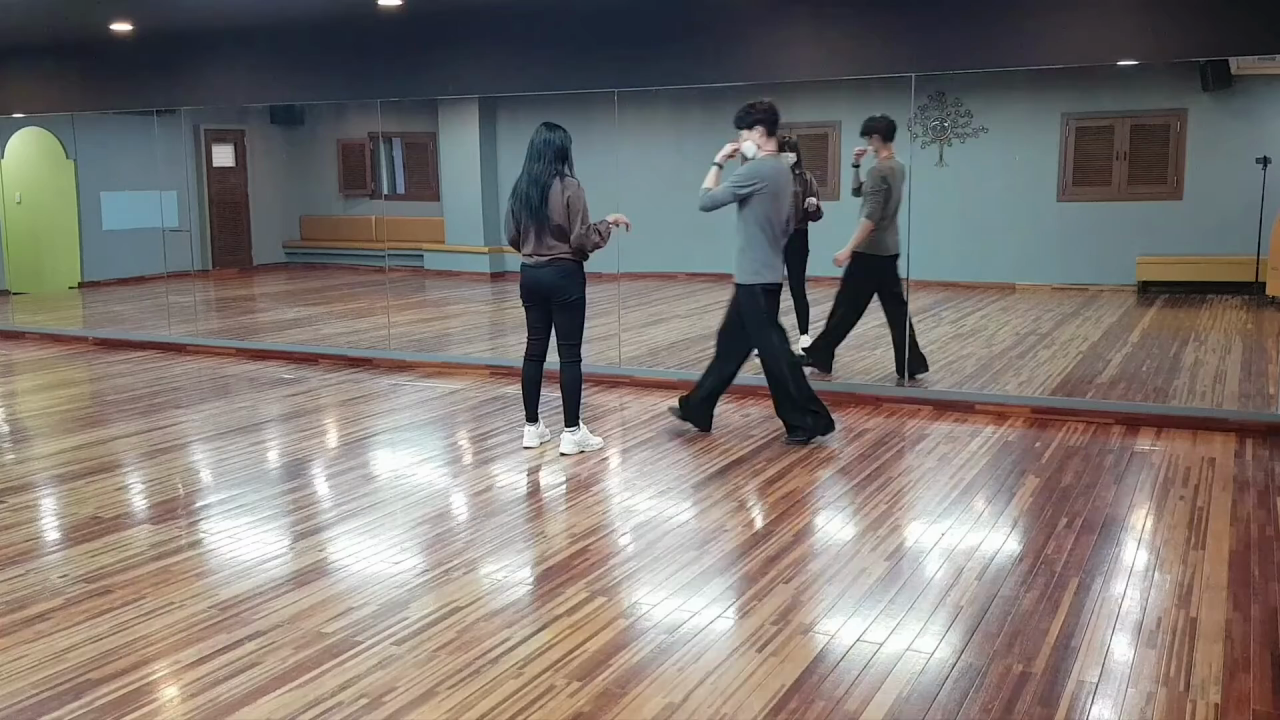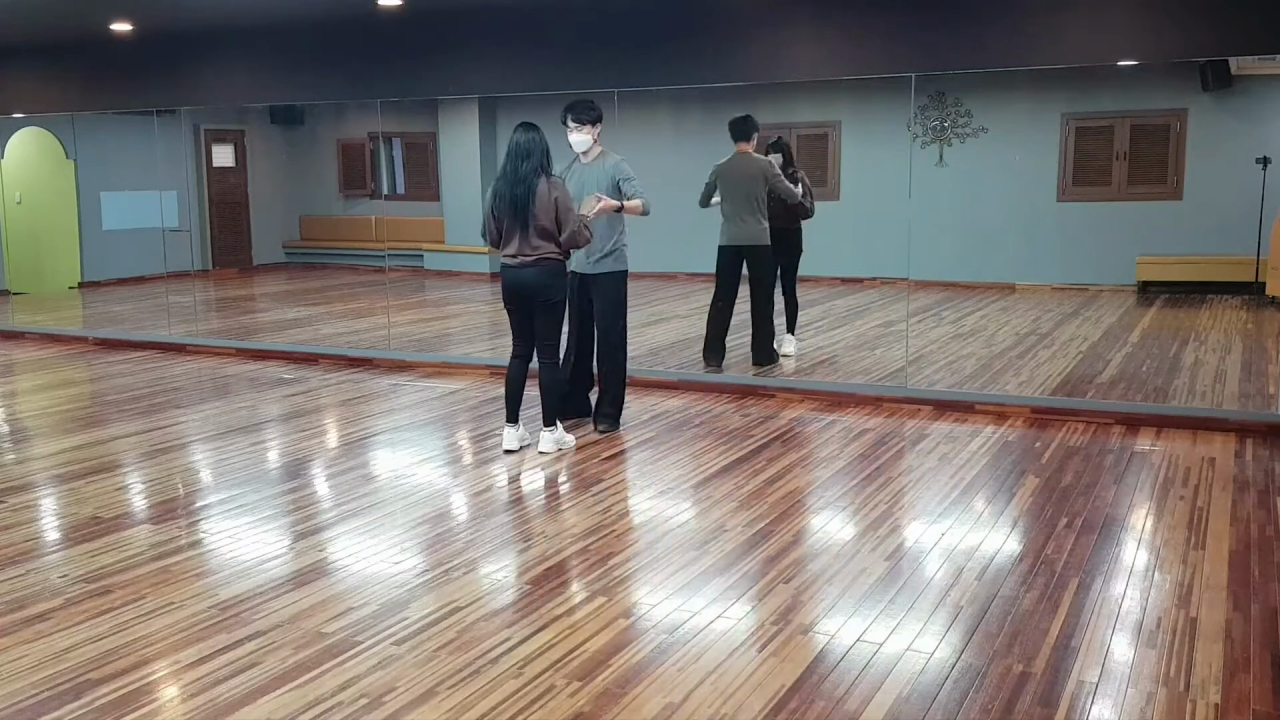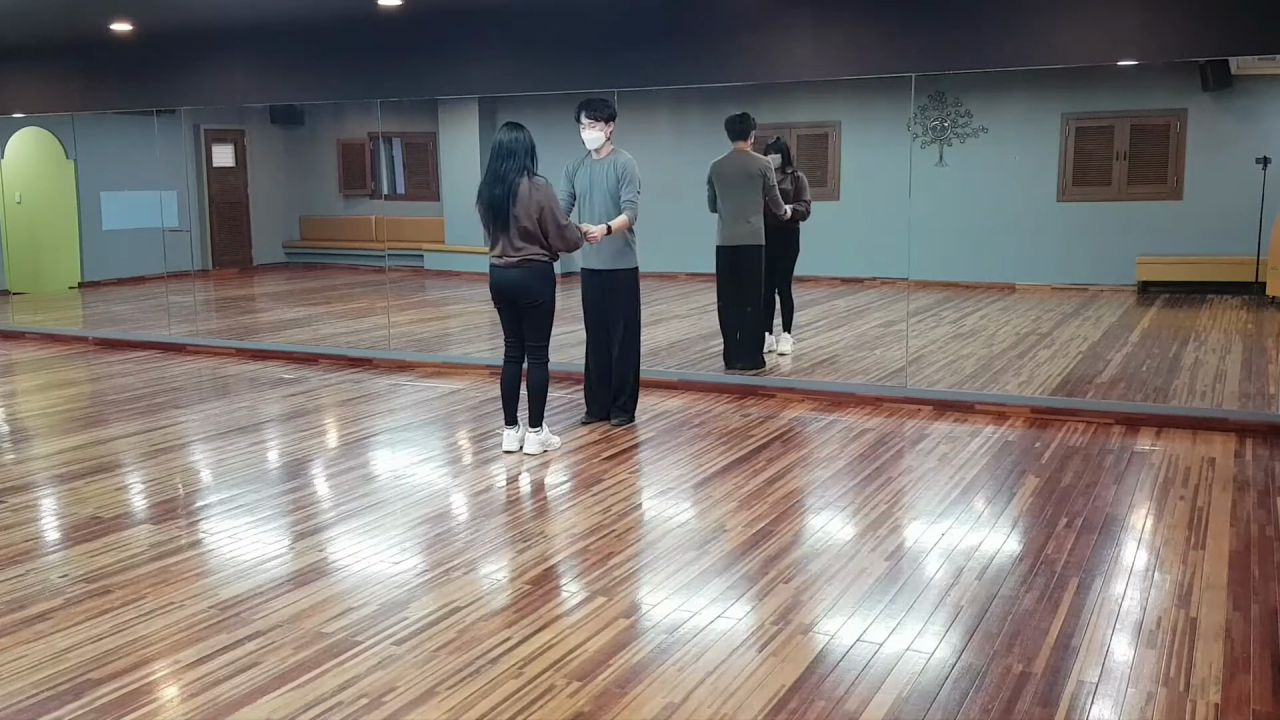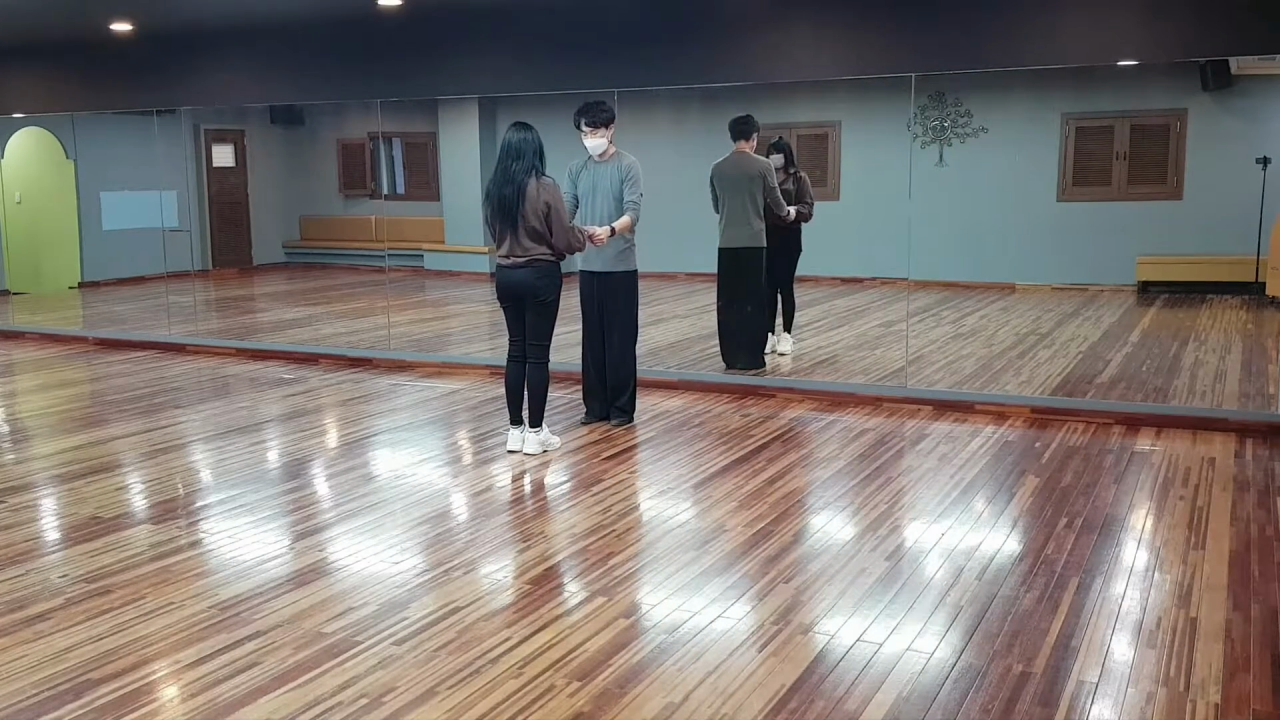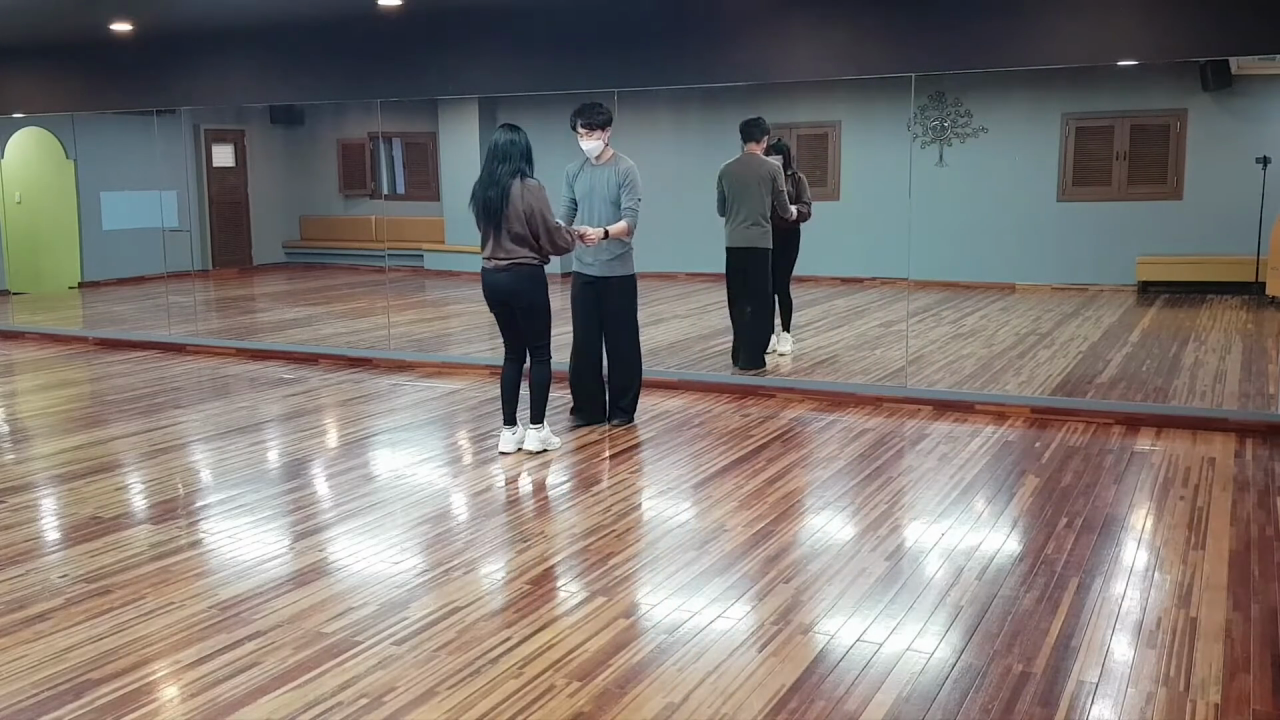
dt=1s
person 1, frame 1
left shoulder: (520, 188)
right shoulder: (568, 187)
left elbow: (513, 238)
right elbow: (582, 239)
right wrist: (608, 223)
left hip: (531, 274)
right hip: (563, 275)
left knee: (535, 349)
right knee: (569, 353)
left ankle: (532, 427)
right ankle: (572, 433)
person 1, frame 2
left shoulder: (500, 189)
right shoulder: (553, 186)
left elbow: (492, 236)
right elbow: (573, 238)
right wrist: (584, 216)
left hip: (512, 274)
right hip: (546, 275)
left knee: (520, 350)
right knee: (548, 354)
left ankle: (511, 429)
right ankle: (550, 432)
person 1, frame 3
left shoulder: (487, 189)
right shoulder: (537, 187)
right elbow: (562, 237)
right wrist: (580, 234)
left hip: (500, 275)
right hip: (533, 275)
left knee: (513, 352)
right knee: (537, 355)
left ankle: (511, 430)
right ankle: (535, 433)
person 1, frame 4
left shoulder: (494, 188)
right shoulder: (544, 187)
right elbow: (564, 239)
right wrist: (583, 236)
left hip: (506, 274)
right hip: (540, 275)
left knee: (516, 351)
right knee: (537, 354)
left ankle: (515, 429)
right ankle: (535, 433)
person 1, frame 5
left shoulder: (482, 189)
right shoulder: (529, 188)
right elbow: (552, 239)
right wrist: (572, 234)
left hip: (492, 277)
right hip: (524, 277)
left knee: (513, 353)
right knee: (539, 354)
left ankle: (509, 431)
right ankle: (536, 430)
person 2, frame 1
left shoulder: (756, 170)
right shoulder: (783, 171)
left elbow: (707, 201)
left wrist: (718, 162)
left hip: (756, 277)
right hip: (765, 273)
left knee: (771, 347)
right knee: (730, 342)
left ankle: (809, 420)
right ankle: (696, 409)
person 2, frame 2
left shoulder: (615, 165)
right shoulder: (568, 170)
left elbow: (643, 205)
left wrist: (615, 204)
left hip: (610, 267)
right hip: (578, 267)
left knee: (610, 339)
right knee: (578, 337)
left ankle: (609, 412)
right ankle: (575, 403)
person 2, frame 3
left shoulder: (624, 163)
right shoulder: (575, 167)
left elbow: (630, 212)
right elbow: (562, 207)
left wrist: (605, 229)
left hip: (621, 264)
right hip: (590, 264)
left knee: (623, 335)
right knee: (595, 335)
left ankle: (623, 407)
right ankle: (597, 404)
person 2, frame 4
left shoulder: (627, 165)
right shoulder: (576, 169)
left elbow: (633, 213)
right elbow: (566, 210)
left wrist: (609, 230)
left hip: (620, 266)
right hip: (588, 266)
left knee: (620, 338)
right knee: (592, 337)
left ankle: (621, 407)
right ankle: (596, 404)
person 2, frame 5
left shoulder: (625, 169)
right shoulder: (574, 172)
left elbow: (630, 221)
right elbow: (565, 215)
left wrist: (602, 233)
left hip: (617, 270)
right hip: (583, 269)
left knee: (621, 341)
right knee: (585, 341)
left ankle: (623, 407)
right ankle: (589, 407)
person 3, frame 1
left shoulder: (878, 171)
right shoulder: (898, 168)
left elbow: (871, 217)
left wrist: (849, 249)
right wrist: (859, 165)
left hip: (871, 249)
right hip: (889, 249)
left knee: (847, 304)
right knee: (895, 306)
left ankle: (820, 357)
right ankle: (911, 364)
person 3, frame 2
left shoulder: (720, 169)
right shoulder: (764, 165)
left elbow: (703, 201)
right elbow: (792, 197)
right wrist: (797, 191)
left hip: (729, 242)
right hip: (758, 241)
left knee: (722, 299)
right knee: (762, 299)
left ankle: (713, 355)
right ankle: (763, 354)
person 3, frame 3
left shoulder: (716, 167)
right shoulder: (762, 164)
right elbow: (774, 201)
right wrist: (784, 212)
left hip: (725, 242)
right hip: (752, 241)
left knee: (728, 299)
right knee: (751, 300)
left ankle: (732, 356)
right ankle: (749, 357)
person 3, frame 4
left shoulder: (717, 168)
right shoulder: (762, 166)
right elbow: (776, 203)
right wrist: (789, 213)
left hip: (726, 243)
right hip: (753, 242)
left knee: (727, 301)
right knee: (752, 301)
left ankle: (731, 357)
right ankle: (750, 358)
person 3, frame 5
left shoulder: (727, 169)
right shoulder: (772, 168)
right elbow: (783, 208)
right wrist: (792, 214)
left hip: (733, 242)
right hip: (760, 242)
left knee: (737, 299)
right knee: (759, 302)
left ankle: (740, 354)
right ankle: (752, 358)
person 4, frame 1
left shoulder: (806, 179)
left elbow: (816, 215)
left wrist: (814, 207)
left hip: (798, 238)
left knee: (798, 289)
left ankle: (805, 336)
person 4, frame 2
left shoulder: (797, 178)
left elbow: (808, 211)
left hip: (789, 237)
right hip: (766, 237)
left knee: (788, 288)
left ankle: (789, 337)
person 4, frame 3
left shoulder: (796, 178)
left elbow: (805, 208)
left wrist: (788, 209)
left hip: (787, 238)
right hip: (763, 237)
left knee: (783, 287)
right knee: (766, 288)
left ankle: (786, 336)
right ankle: (767, 335)
person 4, frame 4
left shoulder: (799, 178)
left elbow: (807, 208)
left wrist: (794, 211)
left hip: (789, 237)
right hip: (765, 237)
left knee: (786, 287)
right knee: (769, 288)
left ankle: (786, 336)
right ankle: (769, 335)
person 4, frame 5
left shoulder: (797, 179)
left elbow: (806, 208)
left wrist: (795, 211)
left hip: (788, 238)
left knee: (782, 286)
left ankle: (785, 335)
right ankle: (769, 335)
